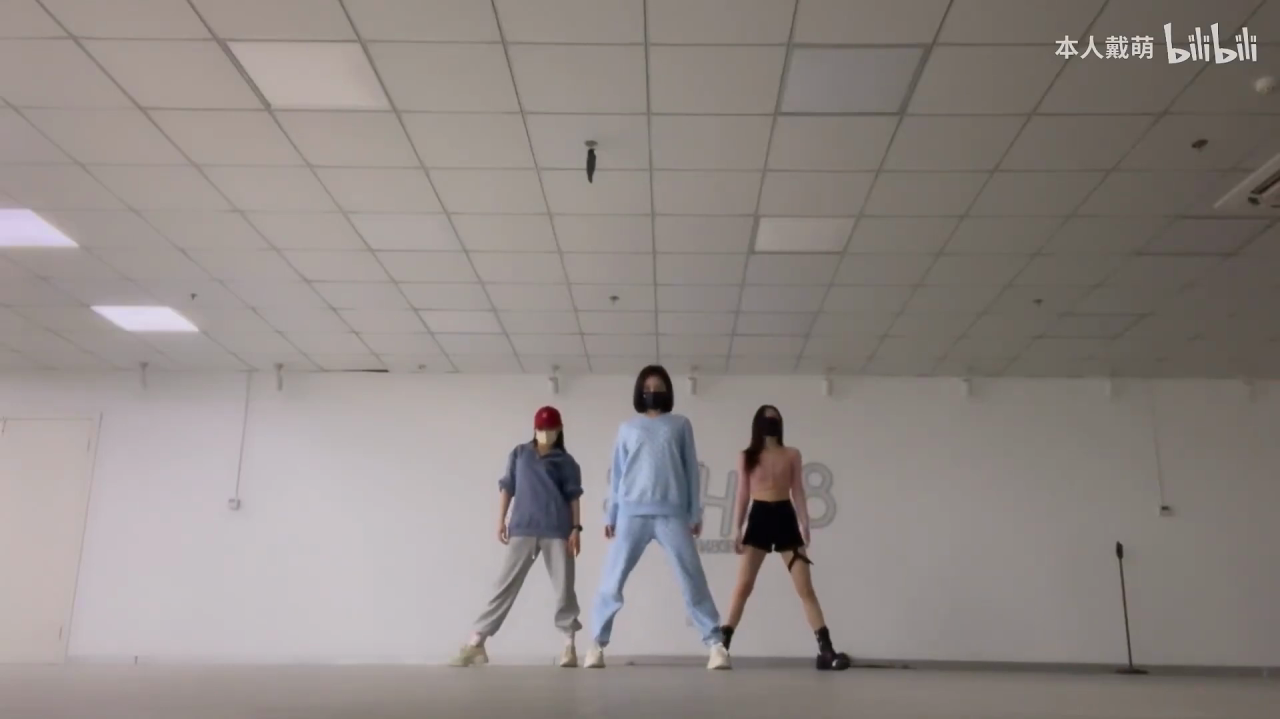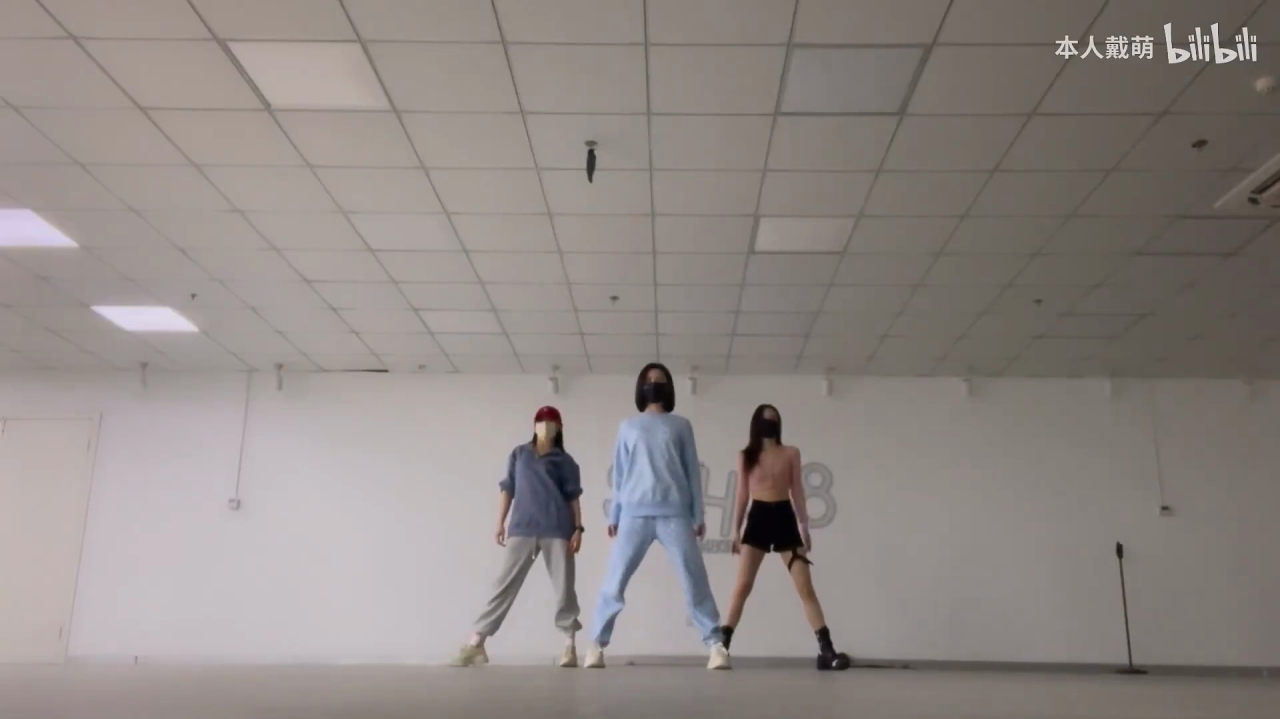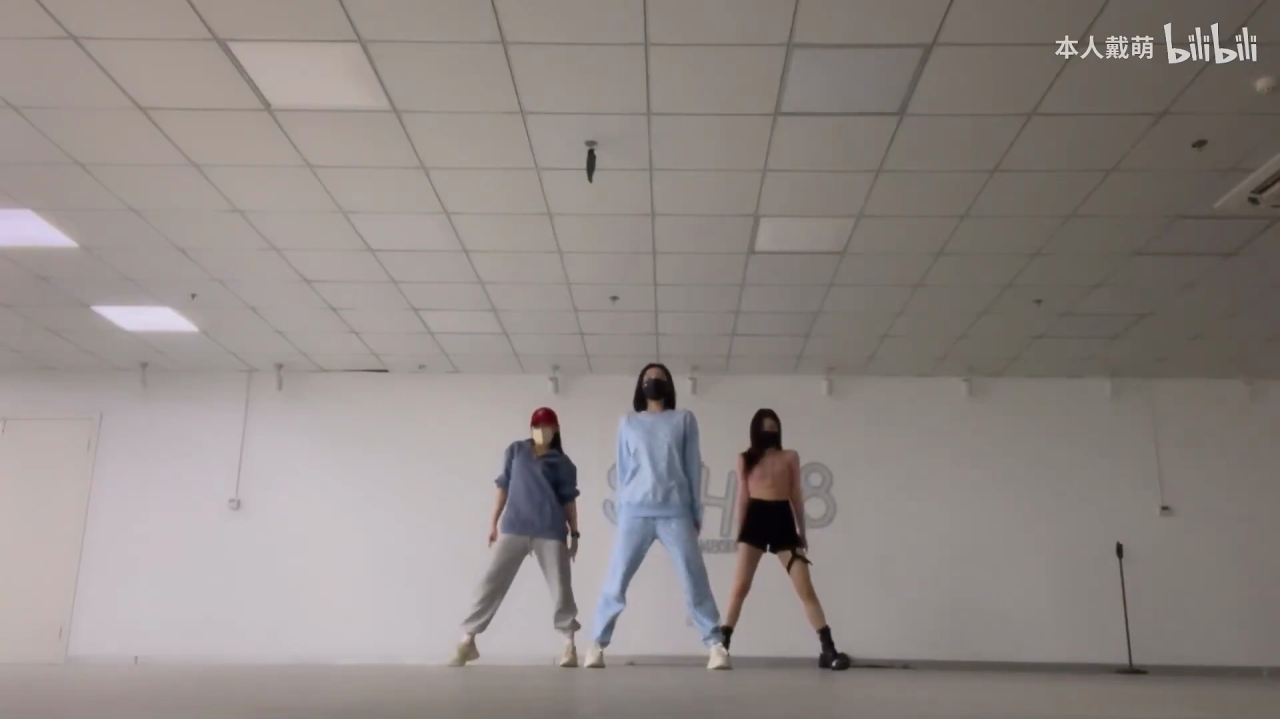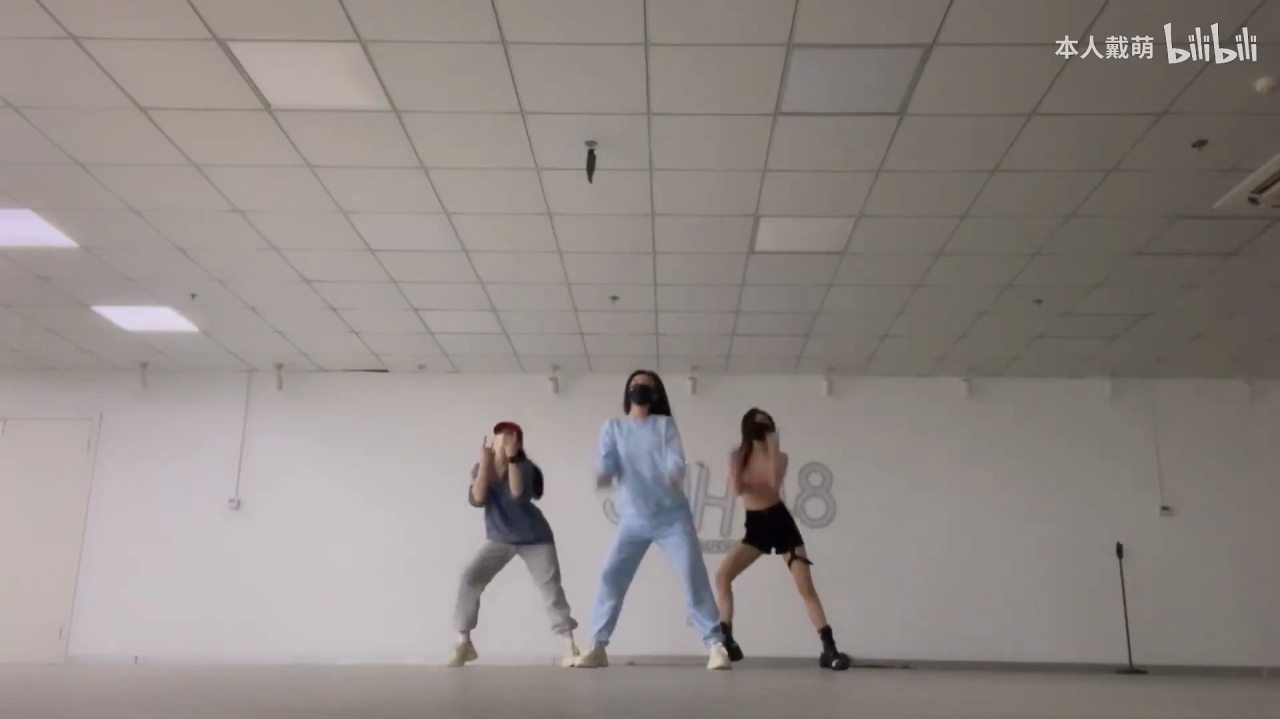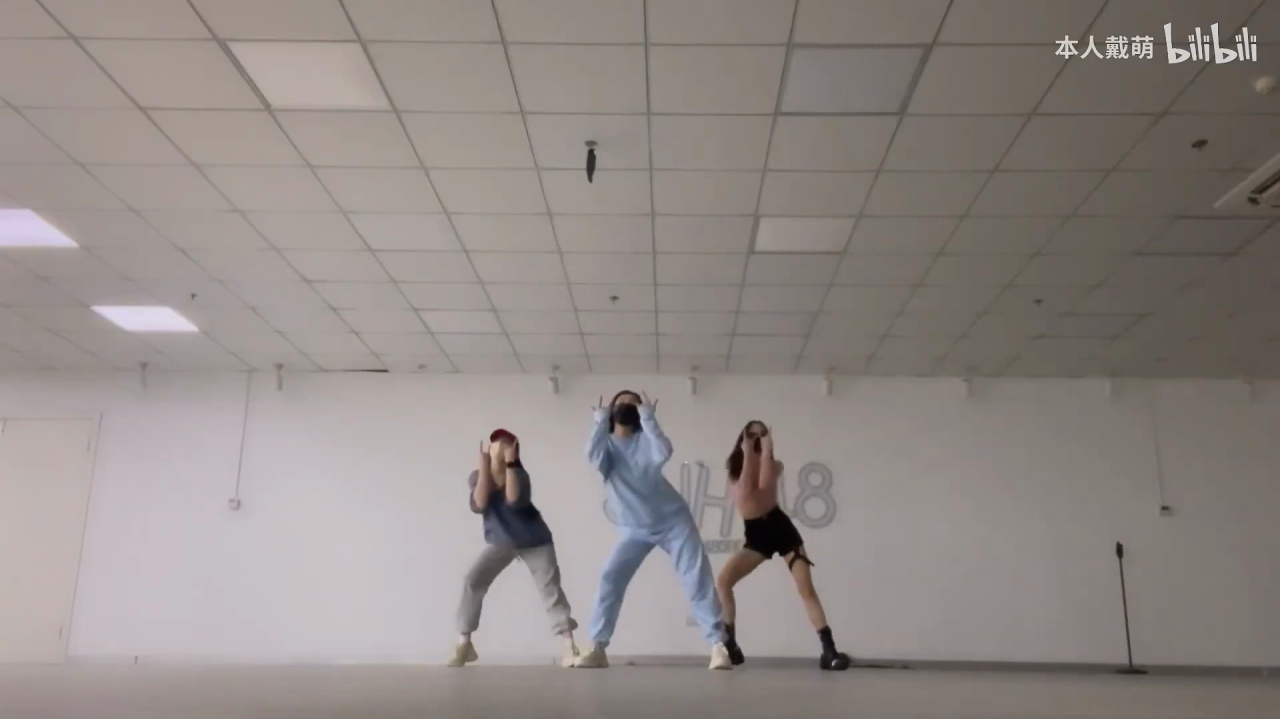
dt=0.3s
person 1, frame 1
left shoulder: (681, 426)
right shoulder: (627, 428)
left elbow: (691, 471)
right elbow: (617, 474)
left wrist: (695, 514)
right wrist: (611, 515)
left hip: (672, 514)
right hip: (632, 513)
left knee: (693, 579)
right knee: (612, 580)
left ankle: (716, 644)
right ankle: (597, 645)
person 1, frame 2
left shoulder: (681, 425)
right shoulder: (628, 426)
left elbow: (692, 470)
right elbow: (620, 473)
left wrist: (699, 515)
right wrist: (614, 515)
left hip: (674, 513)
right hip: (634, 513)
left knee: (694, 579)
right knee: (614, 580)
left ankle: (716, 644)
right ankle: (598, 645)
person 1, frame 3
left shoulder: (684, 420)
right shoulder: (628, 423)
left elbow: (693, 467)
right elbow: (623, 470)
left wrist: (696, 512)
right wrist: (621, 513)
left hip: (675, 512)
right hip: (635, 513)
left knee: (694, 579)
right knee: (616, 579)
left ankle: (716, 645)
right ankle: (598, 645)
person 1, frame 4
left shoulder: (665, 424)
right shoulder: (612, 427)
left elbow: (677, 460)
right elbow: (605, 462)
left wrist: (676, 472)
right wrist: (604, 474)
left hip: (673, 517)
right hip: (633, 519)
left knee: (694, 578)
right knee: (611, 575)
left ankle: (716, 644)
right ankle: (598, 645)
person 1, frame 5
left shoulder: (646, 439)
right shoulder: (605, 445)
left elbow: (662, 455)
right elbow: (595, 459)
left wrist: (648, 415)
right wrist: (601, 420)
left hip: (674, 522)
right hip: (634, 529)
left knee: (699, 580)
right knee: (610, 578)
left ankle: (718, 646)
right ankle: (597, 647)
person 2, frame 1
left shoulder: (792, 455)
right shoulder: (746, 457)
left elbow: (798, 491)
right elbow: (742, 494)
left wrist: (805, 525)
right wrist: (738, 529)
left hip: (785, 519)
right hip: (759, 519)
left knee: (805, 588)
right knee: (743, 586)
left ankle: (827, 650)
right ankle: (722, 646)
person 2, frame 2
left shoulder: (791, 453)
right shoulder: (746, 457)
left elbow: (797, 490)
right elbow: (742, 494)
left wrist: (804, 526)
right wrist: (736, 530)
left hip: (784, 519)
right hip: (758, 519)
left knee: (805, 588)
right knee: (742, 586)
left ankle: (827, 650)
right ankle: (722, 646)
person 2, frame 3
left shoulder: (790, 457)
right shoulder: (745, 459)
left elbow: (796, 494)
right elbow: (743, 496)
left wrist: (802, 529)
right wrist: (740, 531)
left hip: (783, 520)
right hip: (756, 519)
left knee: (805, 588)
right knee: (740, 586)
left ankle: (829, 649)
right ankle: (721, 646)
person 2, frame 4
left shoulder: (779, 457)
right shoulder: (738, 458)
left elbow: (775, 483)
right elbow: (737, 488)
left wrist: (773, 449)
right wrist: (736, 464)
left hip: (781, 522)
right hip: (755, 527)
left knee: (806, 587)
right knee: (722, 575)
left ankle: (829, 649)
right ankle: (726, 642)
person 2, frame 5
left shoulder: (774, 464)
right shoulder: (736, 468)
left elbow: (765, 484)
right elbow: (745, 491)
left wrist: (767, 450)
right wrist: (747, 455)
left hip: (781, 528)
right hip: (755, 533)
left knee: (806, 589)
right knee: (723, 580)
left ankle: (829, 651)
right ankle: (729, 645)
person 3, frame 1
left shoulder: (565, 461)
right shoulder: (519, 453)
left elbow: (573, 496)
right elbow: (507, 486)
left wrist: (576, 528)
right wrist: (502, 519)
left hip: (557, 530)
right hip: (523, 529)
left knee: (564, 586)
right knee: (507, 584)
left ankle: (569, 646)
right ankle: (475, 644)
person 3, frame 2
left shoulder: (565, 460)
right shoulder: (519, 454)
left elbow: (573, 496)
right elbow: (508, 489)
left wrist: (578, 529)
right wrist: (500, 522)
left hip: (557, 530)
right hip: (522, 529)
left knee: (564, 586)
right knee: (506, 584)
left ankle: (569, 646)
right ankle: (475, 644)
person 3, frame 3
left shoulder: (562, 463)
right shoulder: (515, 451)
left elbow: (569, 499)
right elbow: (503, 487)
left wrist: (574, 534)
right wrist: (493, 522)
left hip: (549, 531)
right hip: (514, 528)
left knee: (560, 586)
right knee: (493, 581)
left ankle: (569, 646)
right ankle: (467, 641)
person 3, frame 4
left shoulder: (525, 467)
right shoulder: (481, 467)
left elbow: (517, 493)
right elbow: (476, 499)
left wrist: (510, 458)
right wrist: (485, 462)
left hip: (535, 538)
right hip: (499, 539)
left knee: (551, 587)
right knee: (470, 577)
left ankle: (570, 646)
right ankle: (464, 643)
person 3, frame 5
left shoulder: (519, 476)
right shoulder: (478, 477)
left elbow: (514, 500)
right elbow: (479, 506)
left wrist: (509, 464)
right wrist: (485, 467)
left hip: (535, 542)
right hip: (499, 541)
left knee: (551, 588)
right knee: (473, 580)
left ankle: (570, 648)
right ankle: (464, 644)
